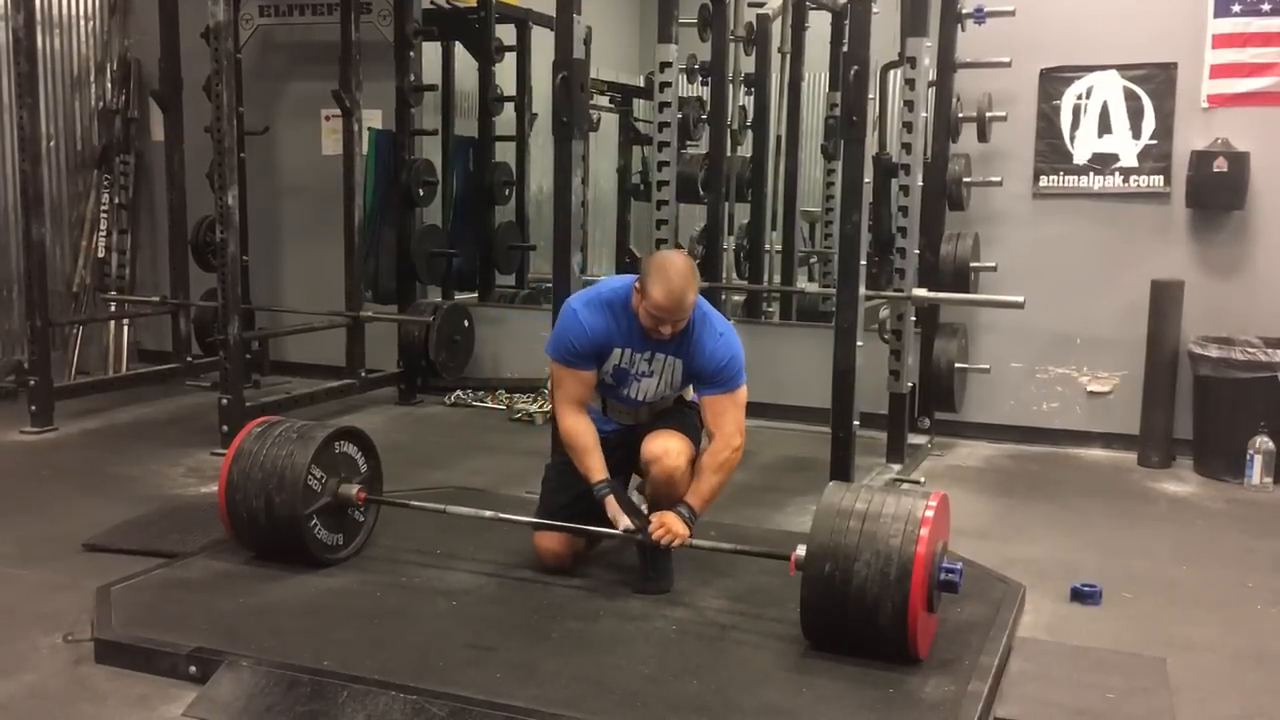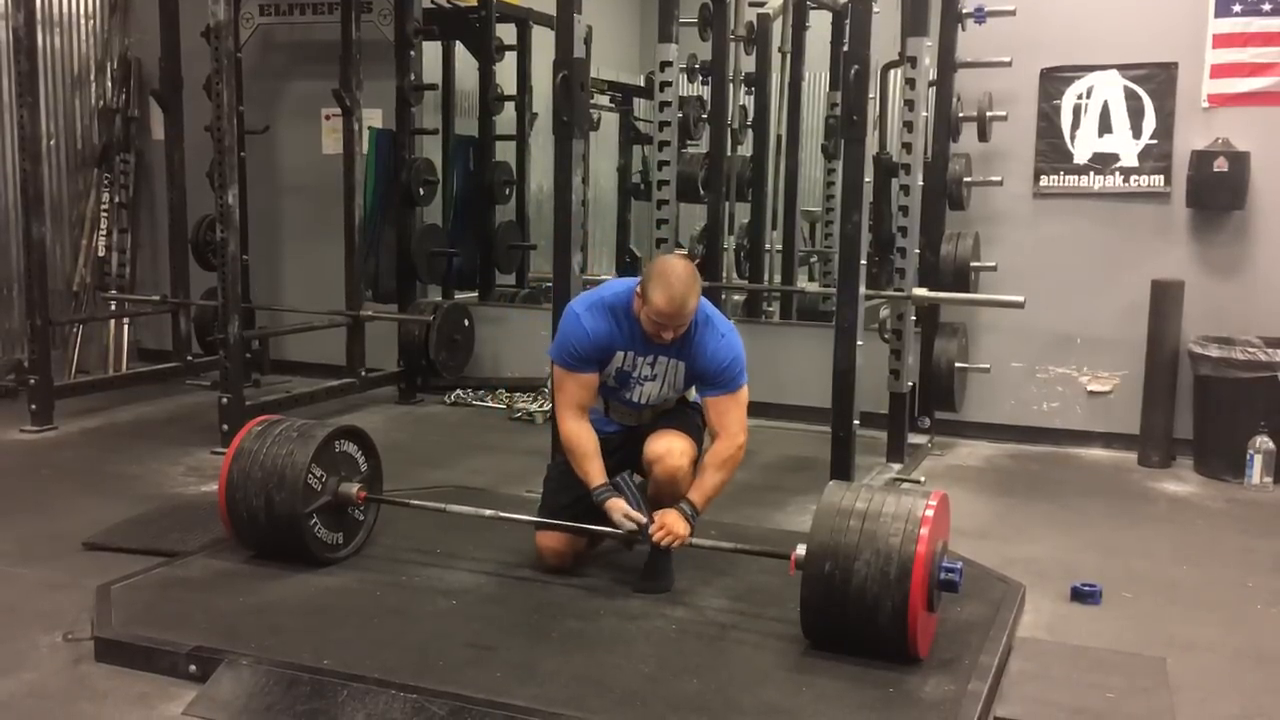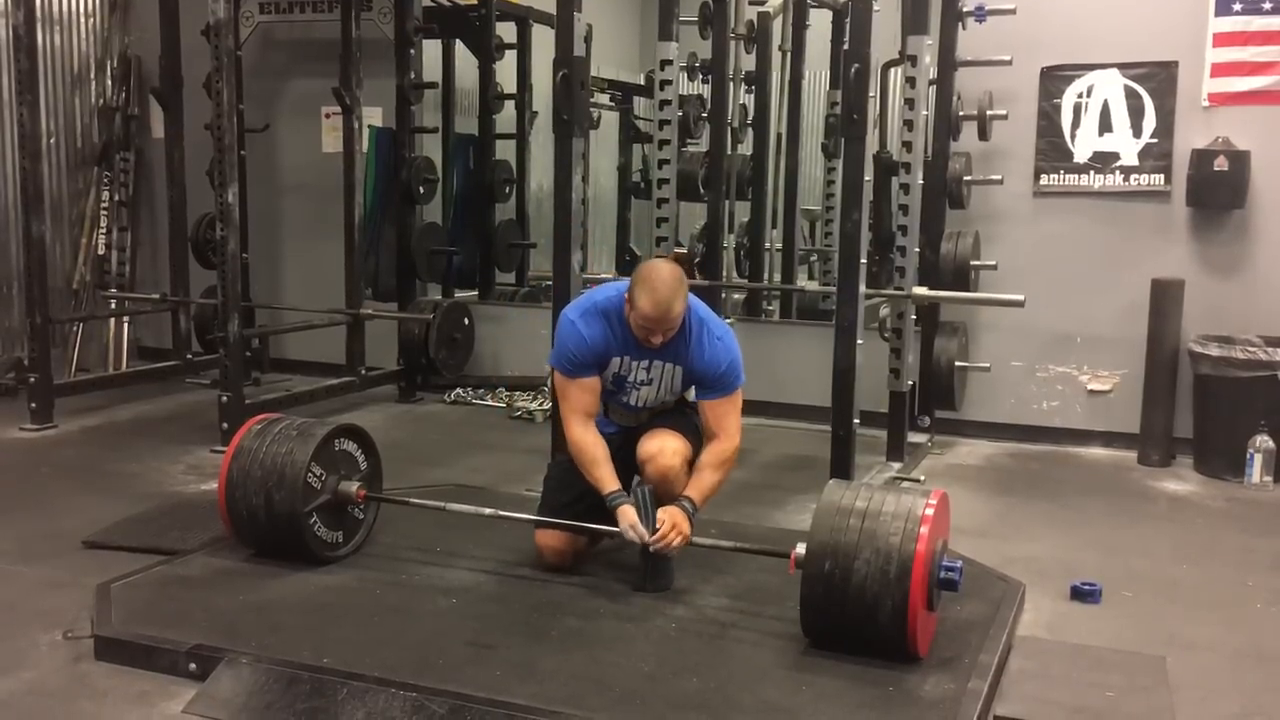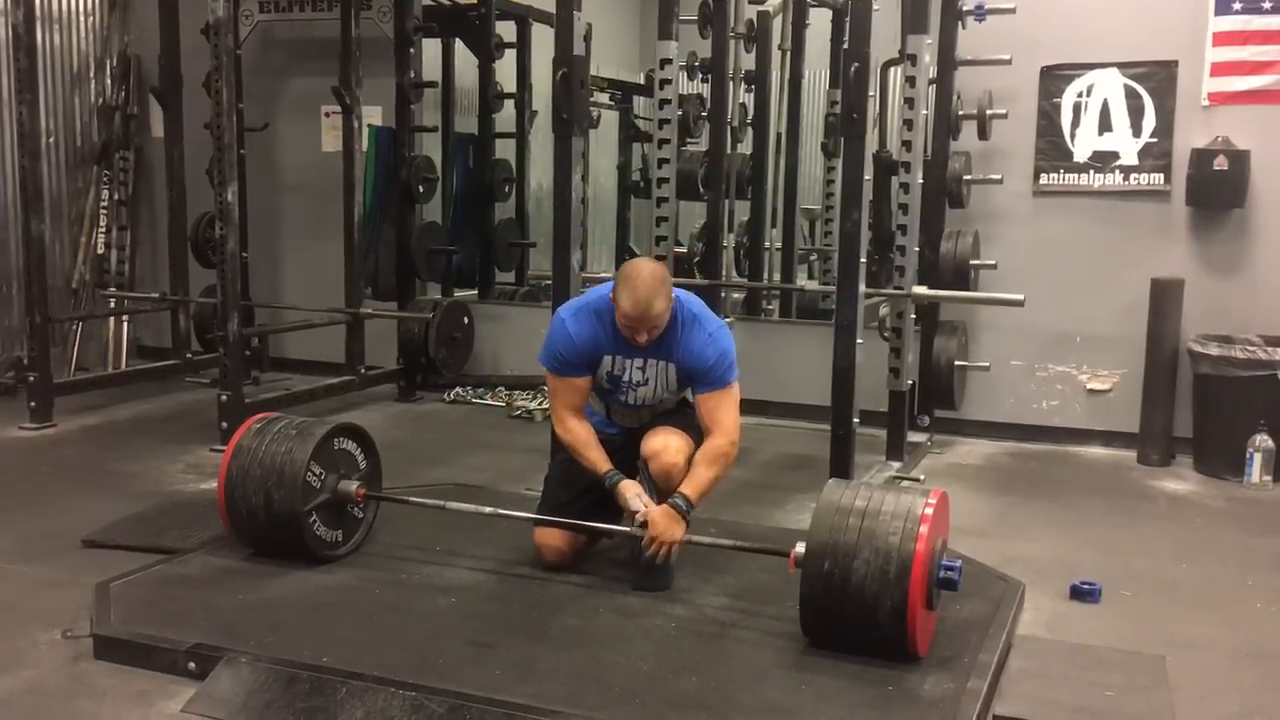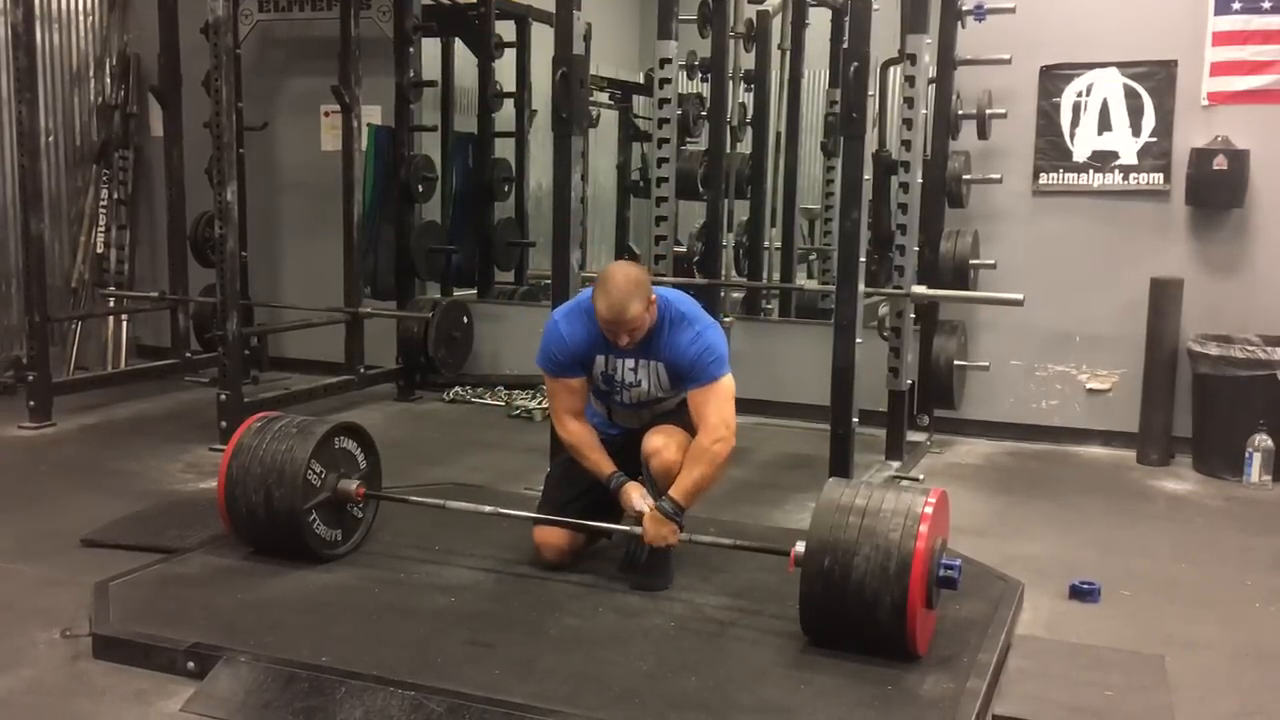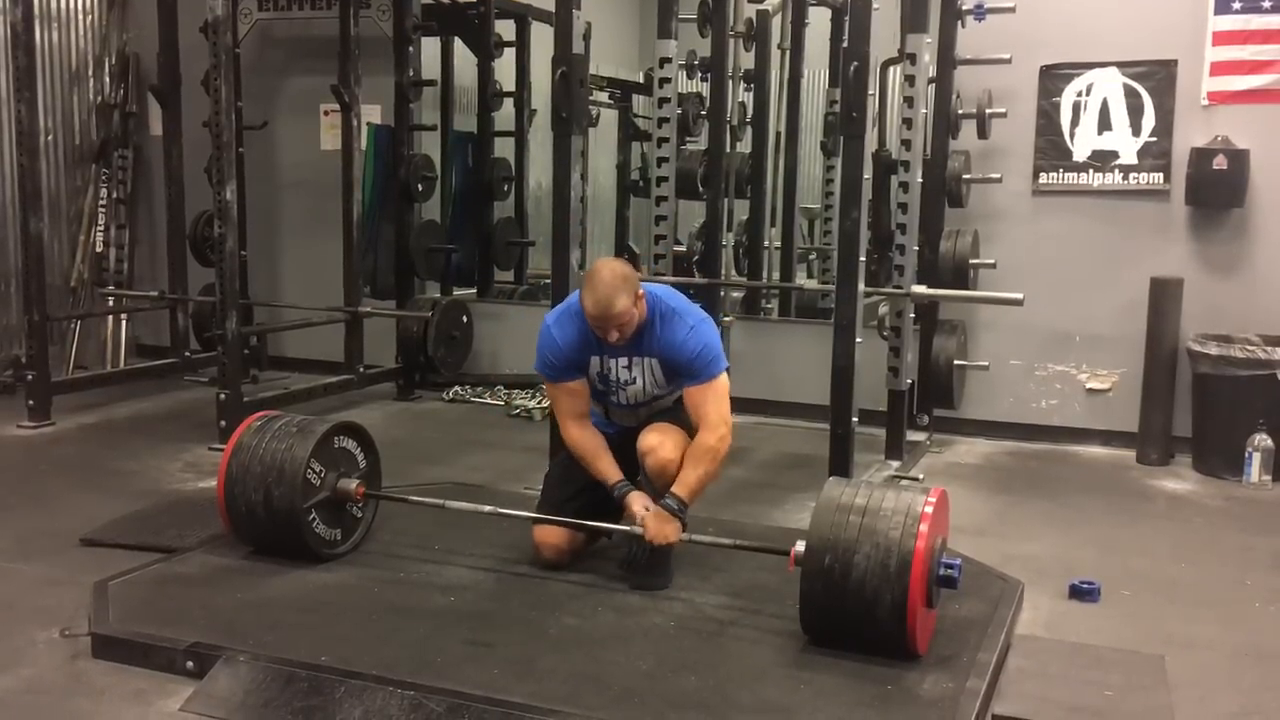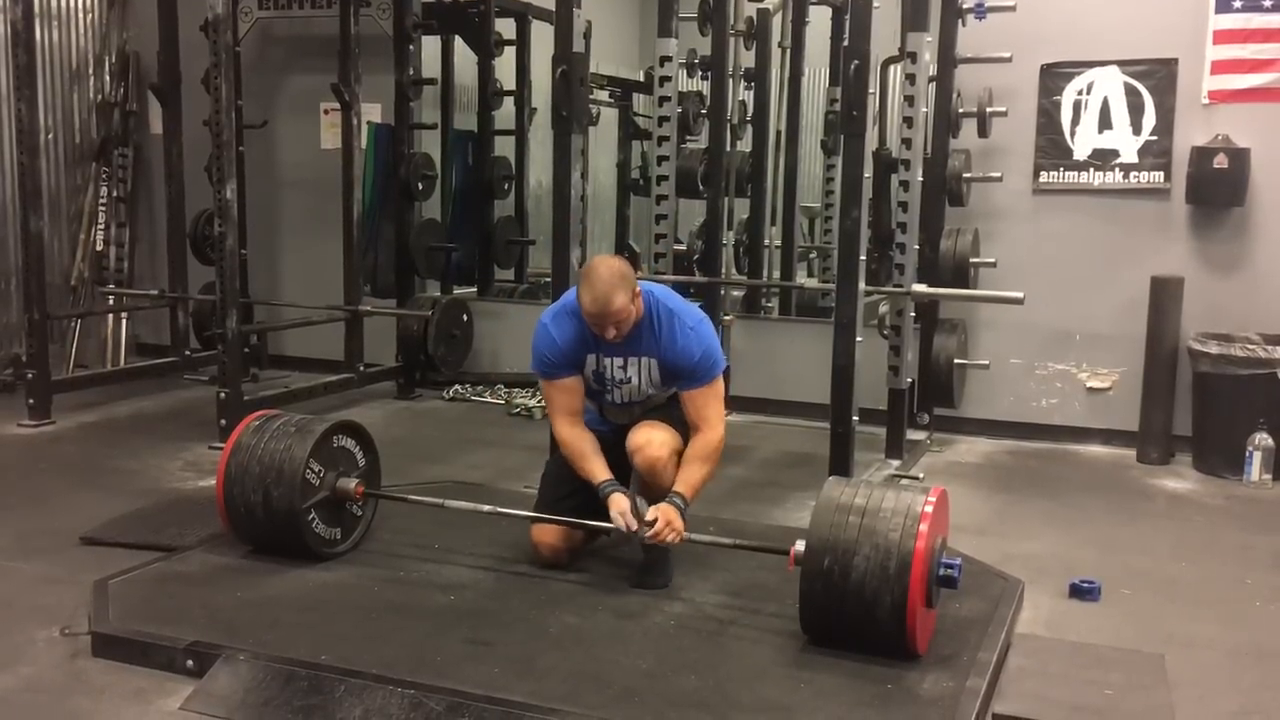
dt=0.3s
person 1, frame 1
left shoulder: (717, 340)
right shoulder: (584, 314)
left elbow: (728, 439)
right elbow: (571, 411)
left wrist: (685, 512)
right wrist: (604, 491)
left hip: (665, 416)
right hip: (598, 422)
left knee: (666, 458)
right knee: (552, 553)
left ankle: (658, 543)
right ankle: (621, 514)
person 1, frame 2
left shoulder: (718, 340)
right shoulder: (586, 317)
left elbow: (730, 438)
right elbow: (572, 417)
left wrist: (687, 509)
right wrist: (606, 495)
left hip: (668, 417)
right hip: (601, 422)
left knee: (669, 459)
right knee: (553, 552)
left ankle: (661, 545)
right ankle: (609, 520)
person 1, frame 3
left shoulder: (714, 341)
right shoulder: (581, 322)
left elbow: (724, 439)
right elbow: (580, 425)
left wrist: (686, 507)
right wrist: (617, 501)
left hip: (668, 417)
right hip: (602, 427)
left knee: (662, 458)
right knee: (553, 551)
left ankle: (660, 542)
right ankle: (612, 515)
person 1, frame 4
left shoulder: (707, 336)
right shoulder: (573, 324)
left elbow: (724, 436)
right elbow: (567, 418)
left wrist: (679, 507)
right wrist: (615, 482)
left hip: (667, 420)
right hip: (601, 427)
left knee: (664, 455)
right knee: (552, 549)
left ankle: (658, 547)
right ankle: (612, 514)
person 1, frame 5
left shoulder: (696, 332)
right shoulder: (566, 327)
left elbow: (718, 436)
right elbow: (569, 420)
left wrist: (669, 511)
right wrist: (618, 483)
left hip: (669, 419)
right hip: (603, 428)
left knee: (663, 452)
right knee: (552, 549)
left ankle: (657, 543)
right ankle: (610, 512)
person 1, frame 6
left shoulder: (689, 329)
right shoulder: (559, 331)
left elbow: (715, 432)
right elbow: (575, 425)
left wrist: (673, 508)
right wrist: (624, 491)
left hip: (668, 416)
right hip: (604, 427)
left knee: (659, 451)
right knee: (550, 547)
left ankle: (657, 544)
right ankle: (610, 515)
person 1, frame 7
left shoulder: (687, 329)
right shoulder: (555, 328)
left elbow: (710, 431)
right elbow: (568, 423)
left wrist: (677, 502)
right wrist: (609, 490)
left hip: (664, 412)
right hip: (598, 424)
left knee: (648, 449)
right knee: (549, 547)
left ankle: (657, 539)
right ankle: (610, 511)
